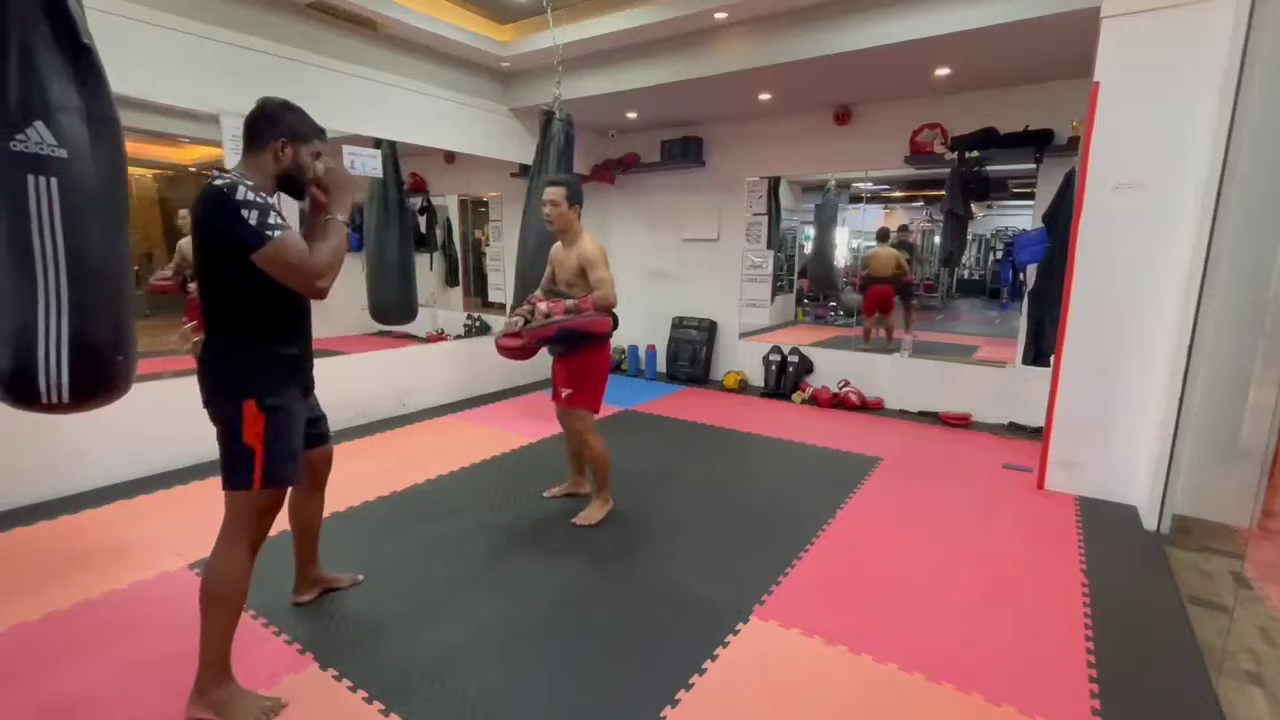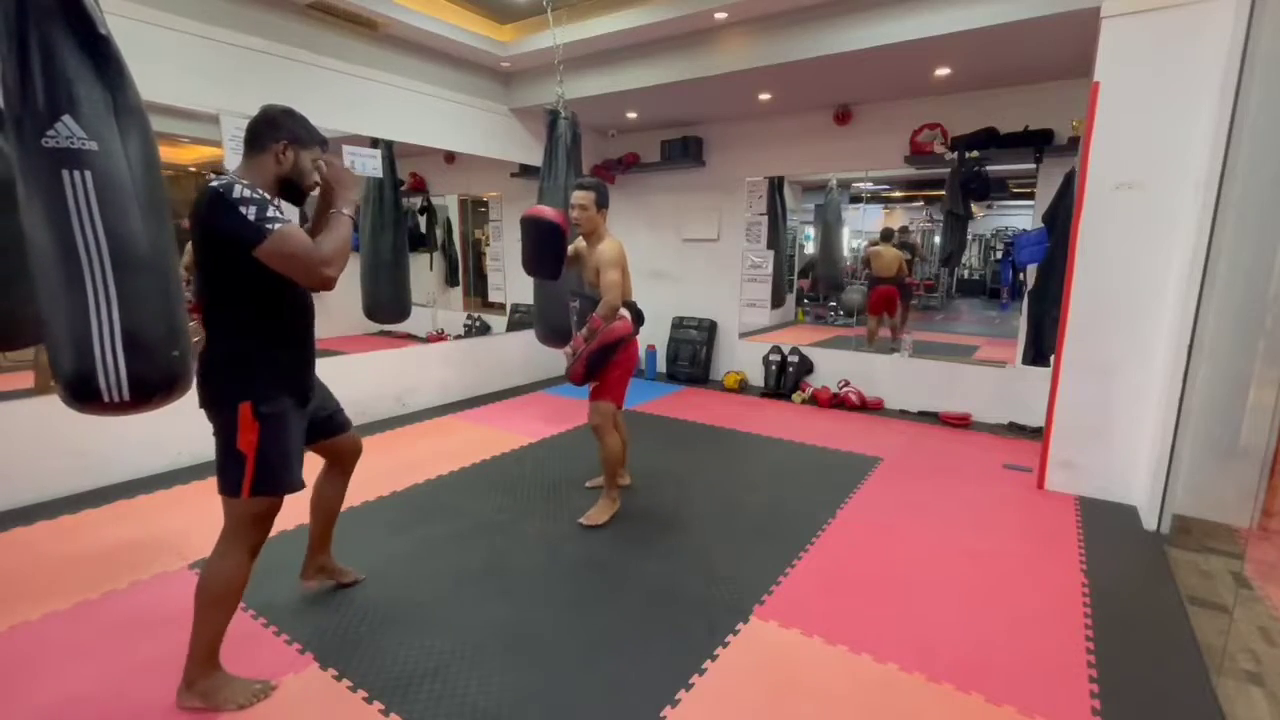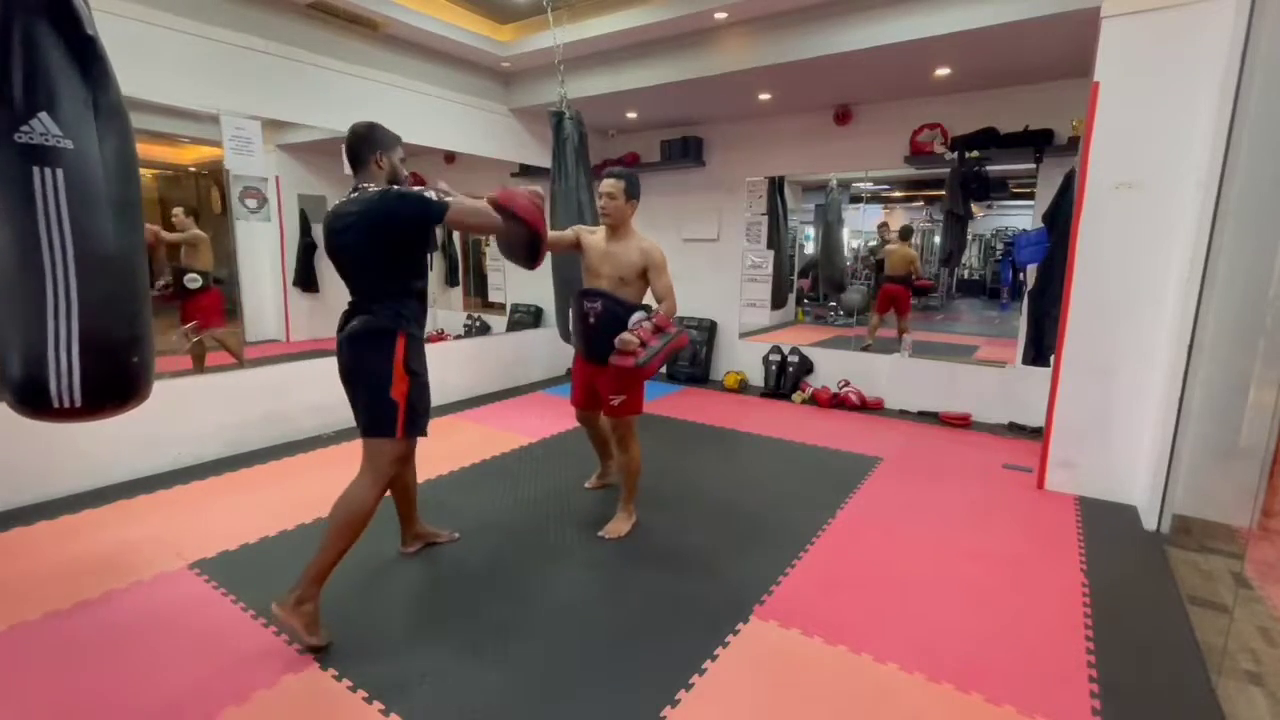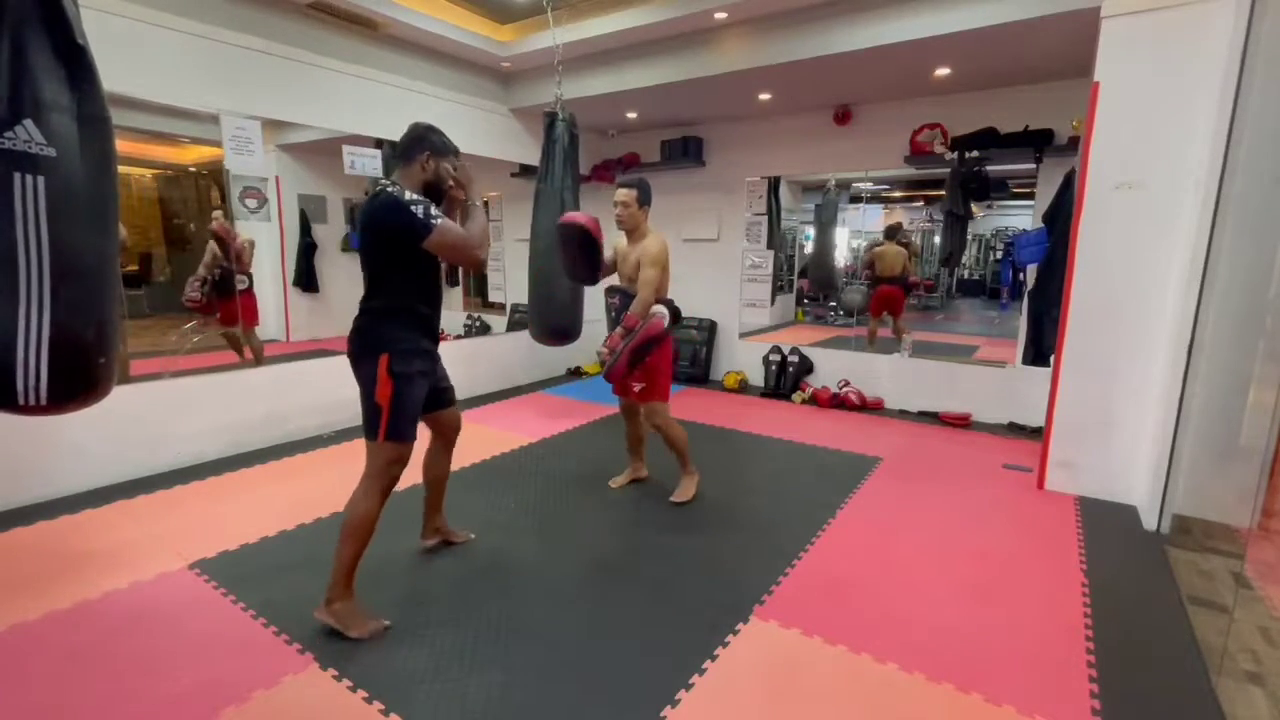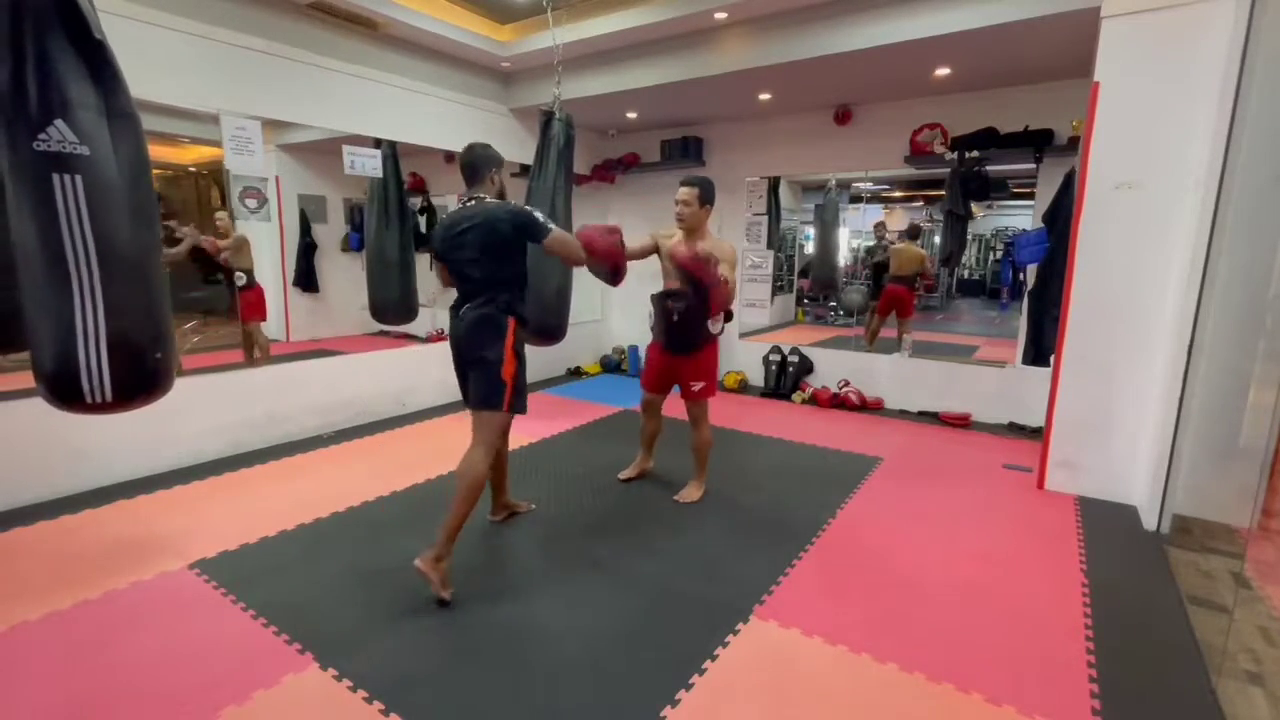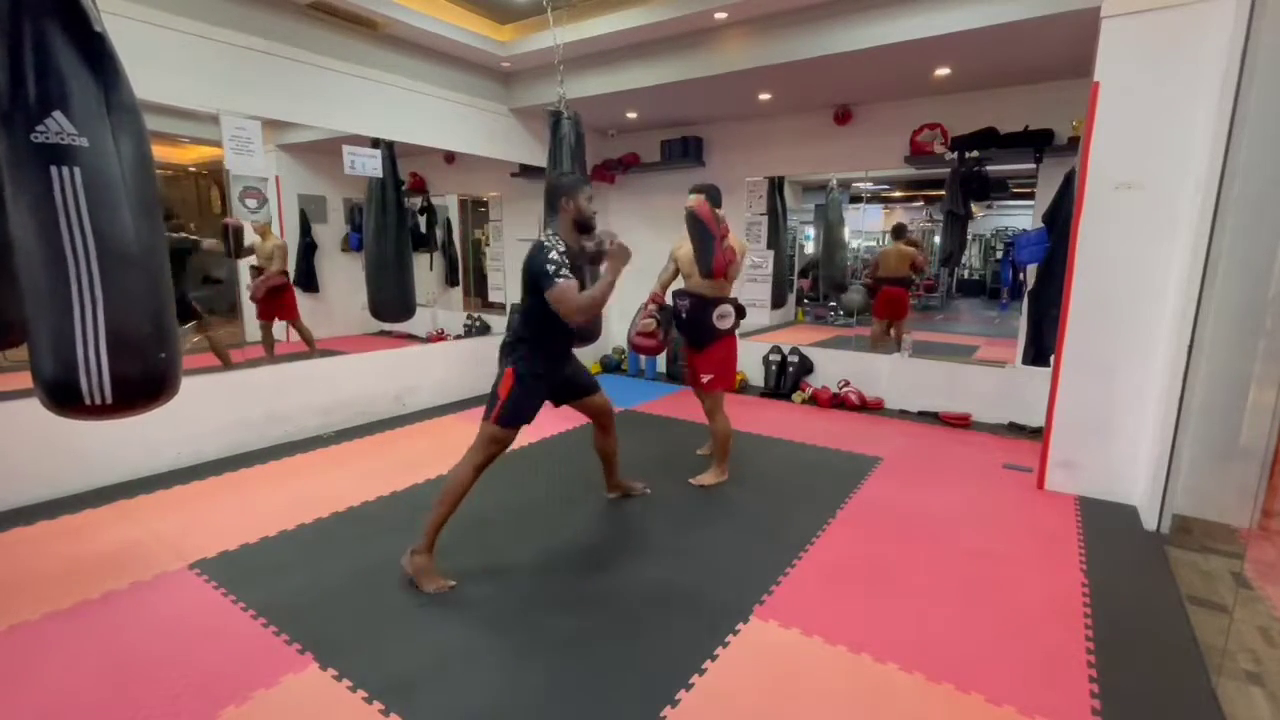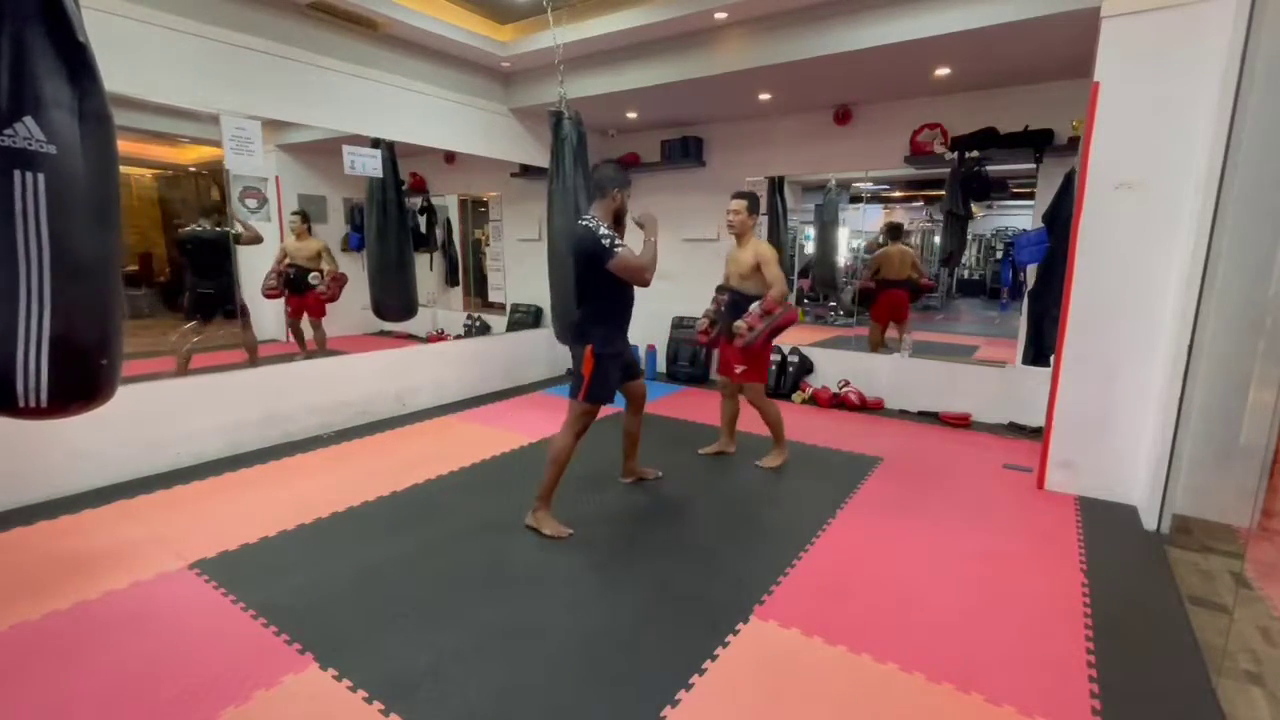
dt=0.7s
person 1, frame 1
left shoulder: (252, 201)
right shoulder: (233, 200)
left elbow: (296, 268)
right elbow: (314, 280)
left wrist: (318, 209)
right wrist: (339, 207)
left hip: (282, 372)
right hip: (253, 383)
left knee: (316, 464)
right knee: (248, 521)
left ankle: (309, 576)
person 1, frame 2
left shoulder: (256, 204)
right shoulder: (231, 199)
left elbow: (299, 258)
right elbow: (321, 269)
left wrist: (328, 204)
right wrist: (346, 205)
left hip: (289, 375)
right hip: (252, 387)
left knee: (345, 448)
right knee: (248, 527)
left ankle: (319, 562)
right ankle: (200, 678)
person 1, frame 3
left shoulder: (339, 215)
right shoulder: (403, 202)
right elbow: (490, 220)
right wrist: (451, 197)
left hip: (359, 337)
right hip: (392, 341)
left knee: (398, 445)
right knee: (381, 464)
left ankle: (413, 530)
right ankle: (303, 598)
person 1, frame 4
left shoulder: (404, 204)
right shoulder: (396, 204)
left elbow: (441, 247)
right elbow: (474, 253)
left wrist: (453, 206)
right wrist: (472, 200)
left hip: (414, 344)
right hip: (389, 349)
left knee: (449, 425)
right knee: (384, 470)
left ankle: (434, 526)
right ankle: (338, 599)
person 1, frame 5
left shoulder: (447, 225)
right shoulder: (513, 215)
right elbow: (576, 253)
right wrist: (550, 231)
left hip: (465, 328)
right hip: (497, 331)
left knee: (495, 424)
right knee: (488, 438)
left ankle: (502, 502)
right ankle: (439, 554)
person 1, frame 6
left shoulder: (576, 247)
right shoulder: (550, 254)
right elbow: (577, 313)
right wrist: (613, 270)
left hip: (558, 357)
right hip: (526, 361)
left knee: (604, 414)
right knee: (483, 452)
left ankle: (615, 483)
right ankle: (421, 553)
person 1, frame 7
left shoulder: (599, 231)
right shoulder: (595, 236)
left elbow: (626, 268)
right elbow: (643, 275)
left wrist: (627, 225)
right wrist: (651, 232)
left hip: (613, 336)
right hip: (596, 341)
left knee: (638, 395)
right knee: (577, 423)
left ankle: (630, 467)
right ankle: (541, 510)
person 2, frame 1
left shoulder: (589, 250)
right shoulder: (556, 250)
left elbow: (607, 298)
right elbow: (545, 292)
left wrist: (559, 308)
right wrist: (523, 316)
left hip: (589, 348)
right hip: (566, 346)
left knee: (583, 424)
right knee: (567, 417)
left ankle: (603, 498)
right ankle: (578, 481)
person 2, frame 2
left shoulder: (608, 250)
right shoulder: (582, 245)
left elbow: (612, 303)
left hip: (616, 345)
left knee: (600, 420)
right knee: (609, 414)
left ankle: (609, 497)
right ankle: (620, 472)
person 2, frame 3
left shoulder: (647, 252)
right shoulder: (583, 236)
left elbow: (668, 305)
left hip: (620, 354)
right hip: (586, 351)
left knee: (623, 431)
right knee: (587, 416)
left ankle: (627, 511)
right ankle: (607, 466)
person 2, frame 4
left shoulder: (653, 246)
right shoulder: (622, 246)
left elbow: (644, 300)
right elbow: (600, 270)
left hip: (652, 342)
left knee: (656, 416)
right knee: (628, 408)
left ankle: (689, 473)
right ankle: (636, 466)
person 2, frame 5
left shoulder: (720, 250)
right shoulder: (663, 240)
left elbow: (726, 301)
right elbow: (628, 253)
left wrist: (710, 275)
left hip: (699, 342)
right hip: (664, 336)
left knee: (697, 413)
right knee: (649, 402)
left ankle: (699, 480)
right ankle: (643, 459)
person 2, frame 6
left shoulder: (730, 244)
right shoulder: (680, 249)
left elbow: (729, 275)
right elbow: (661, 285)
left wrist: (720, 239)
right wrist: (651, 313)
left hip: (717, 335)
right hip: (691, 333)
left knee: (713, 403)
right knee: (702, 395)
left ankle: (720, 468)
right ankle: (720, 441)
person 2, frame 7
left shoulder: (762, 251)
right shoulder: (732, 252)
left elbow: (780, 289)
right wrist: (710, 317)
right hip: (730, 330)
left knee: (754, 394)
right knee: (726, 387)
left ankle: (780, 448)
right ankle: (726, 441)
